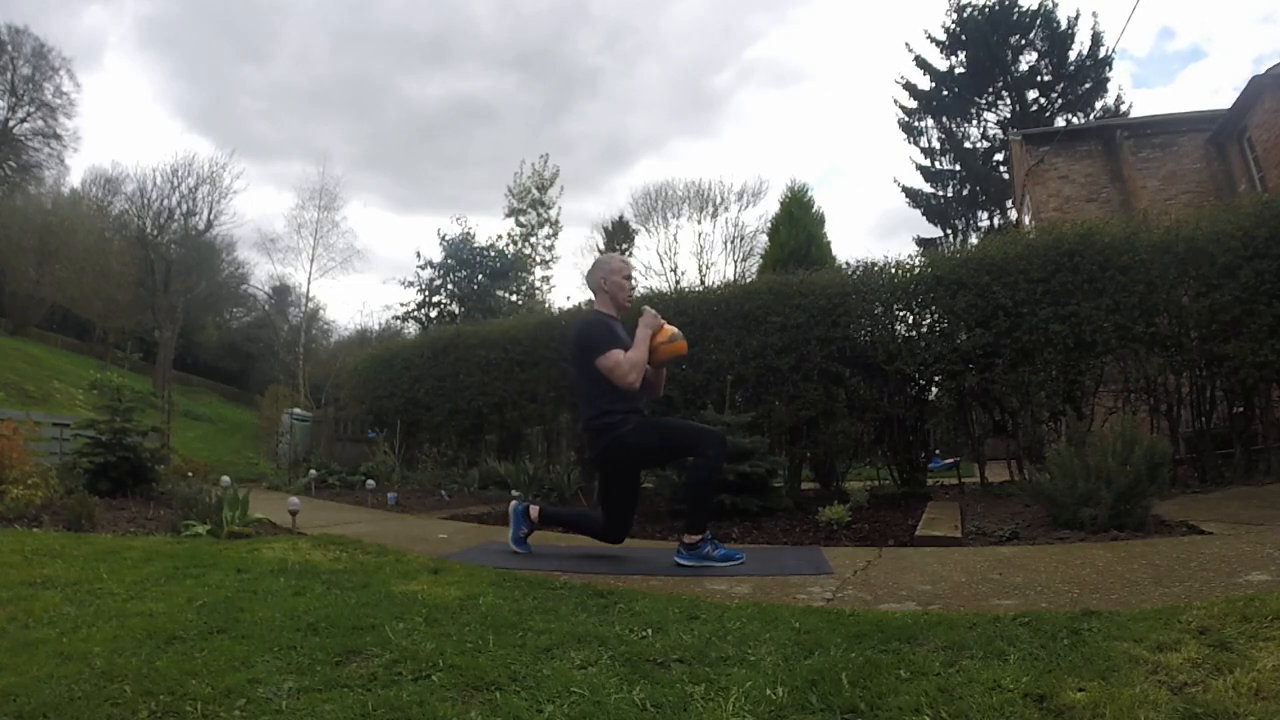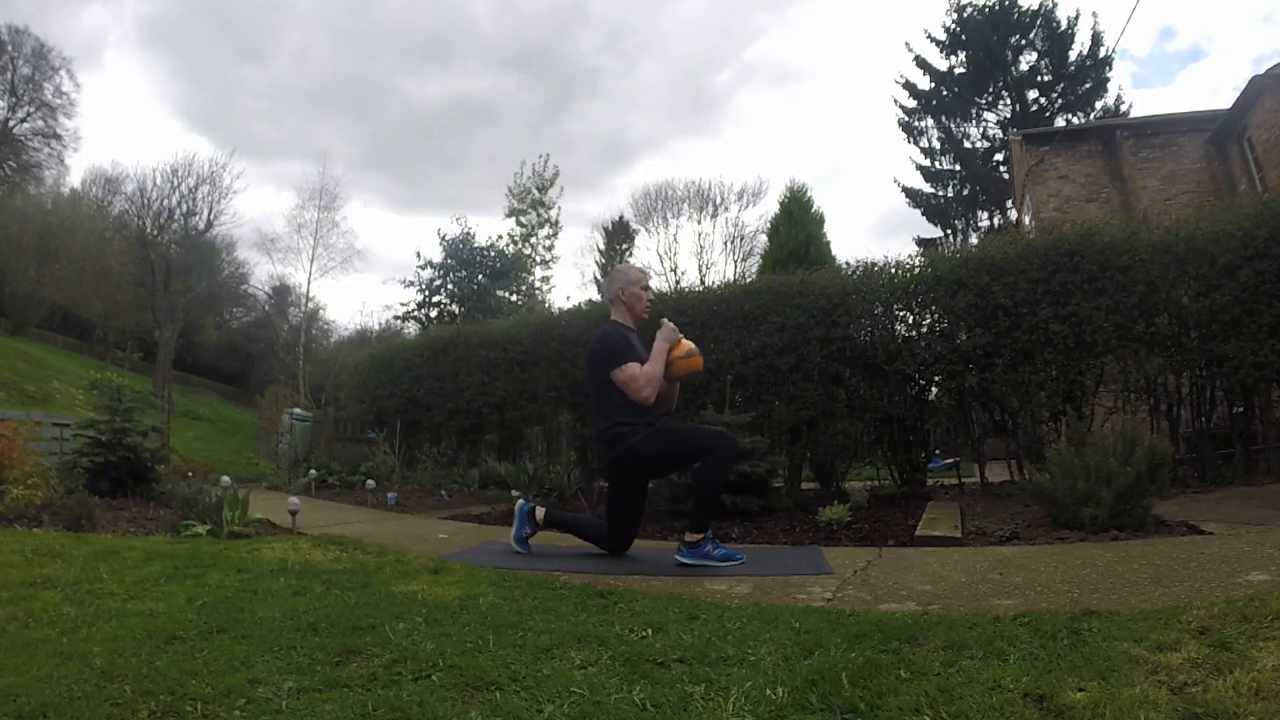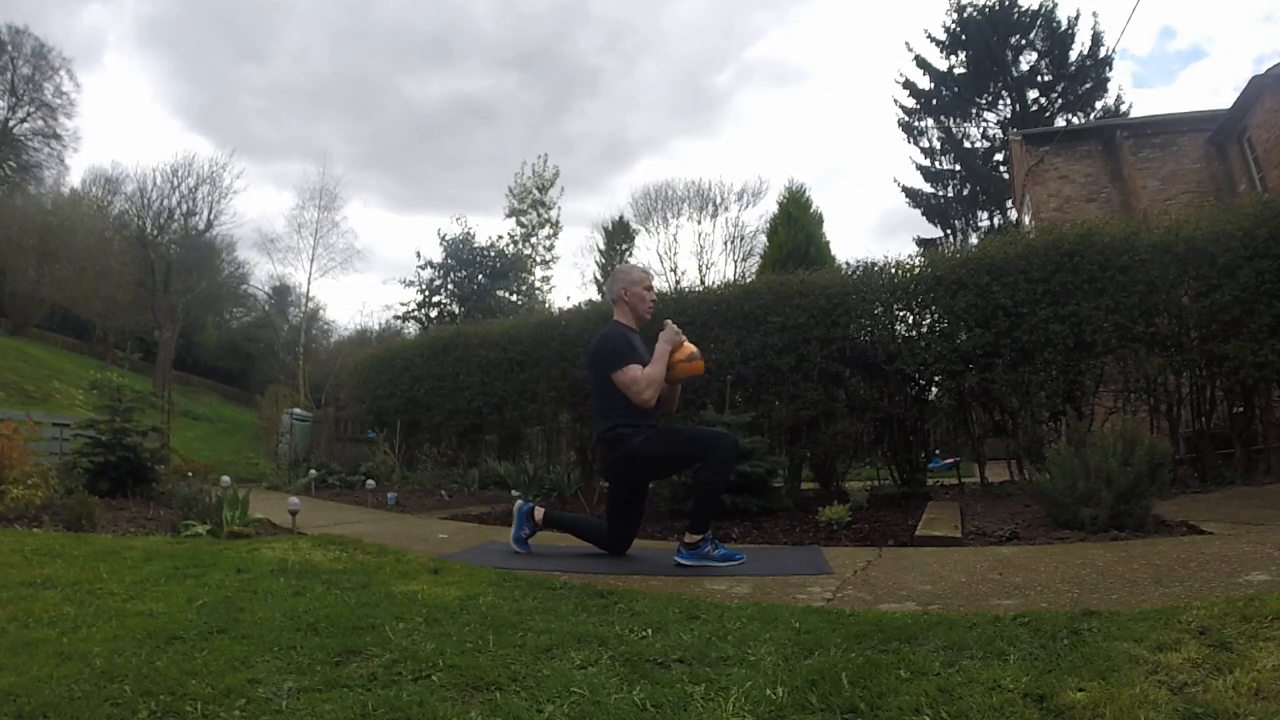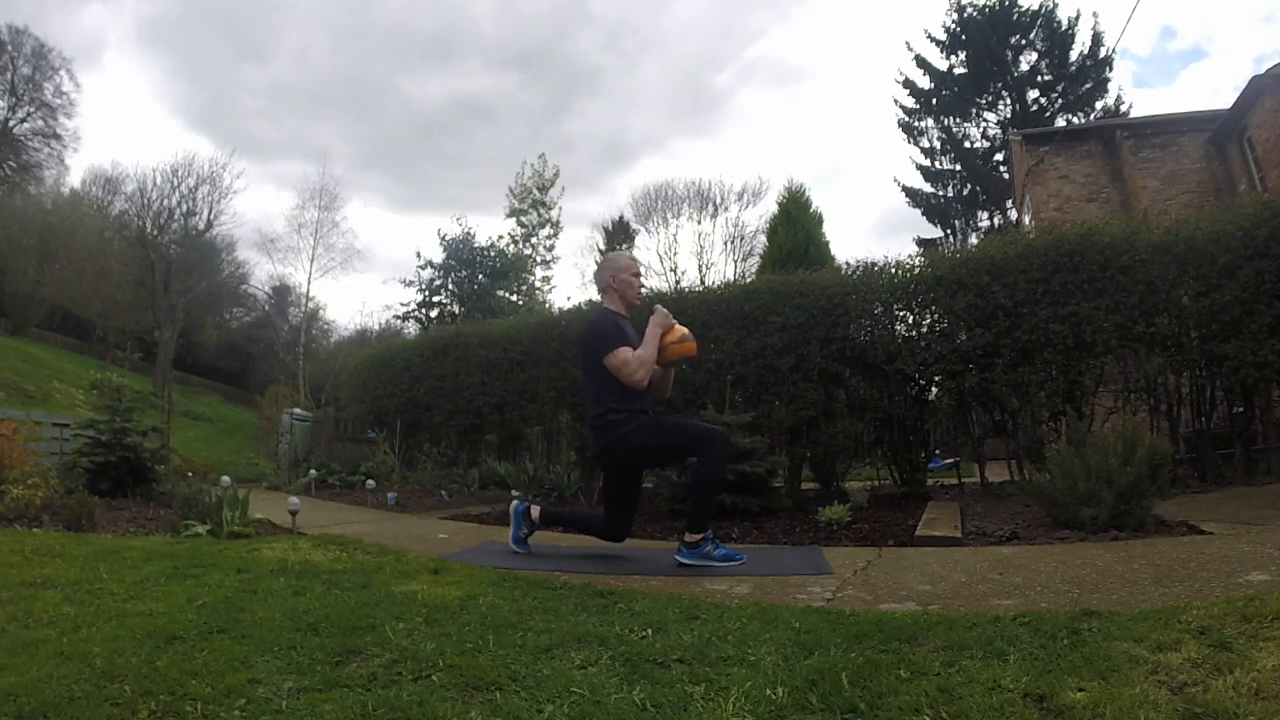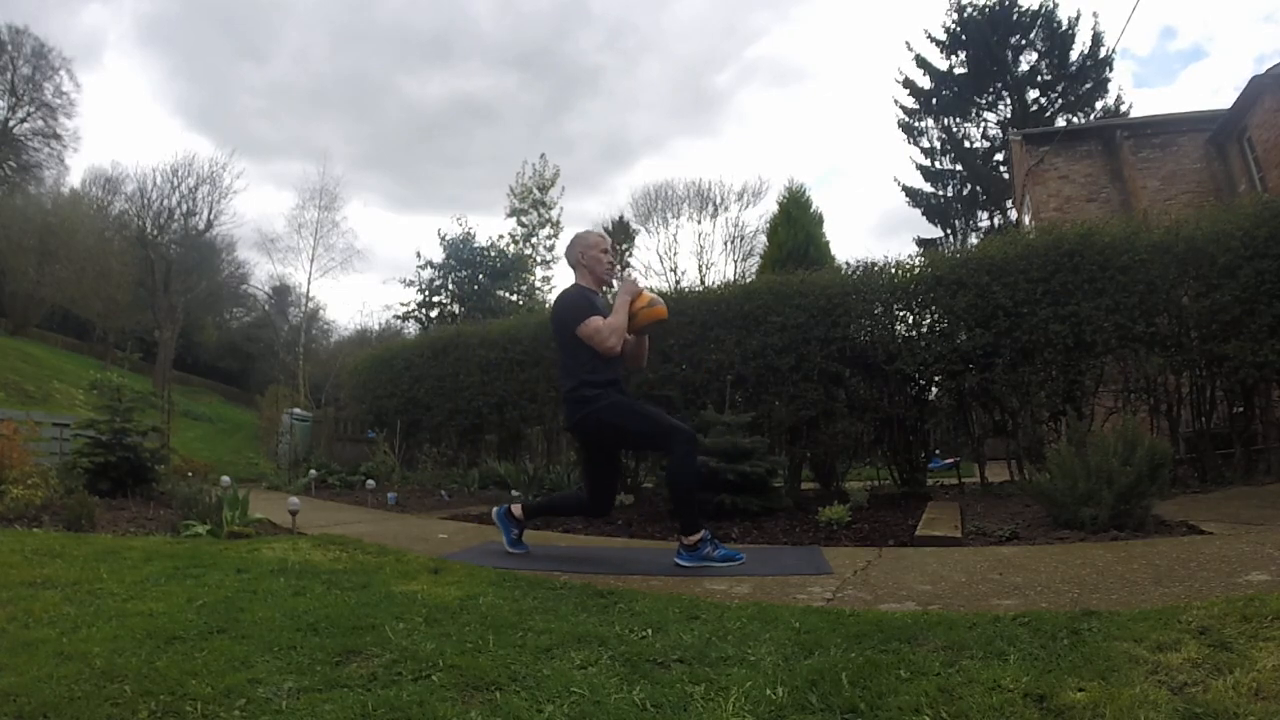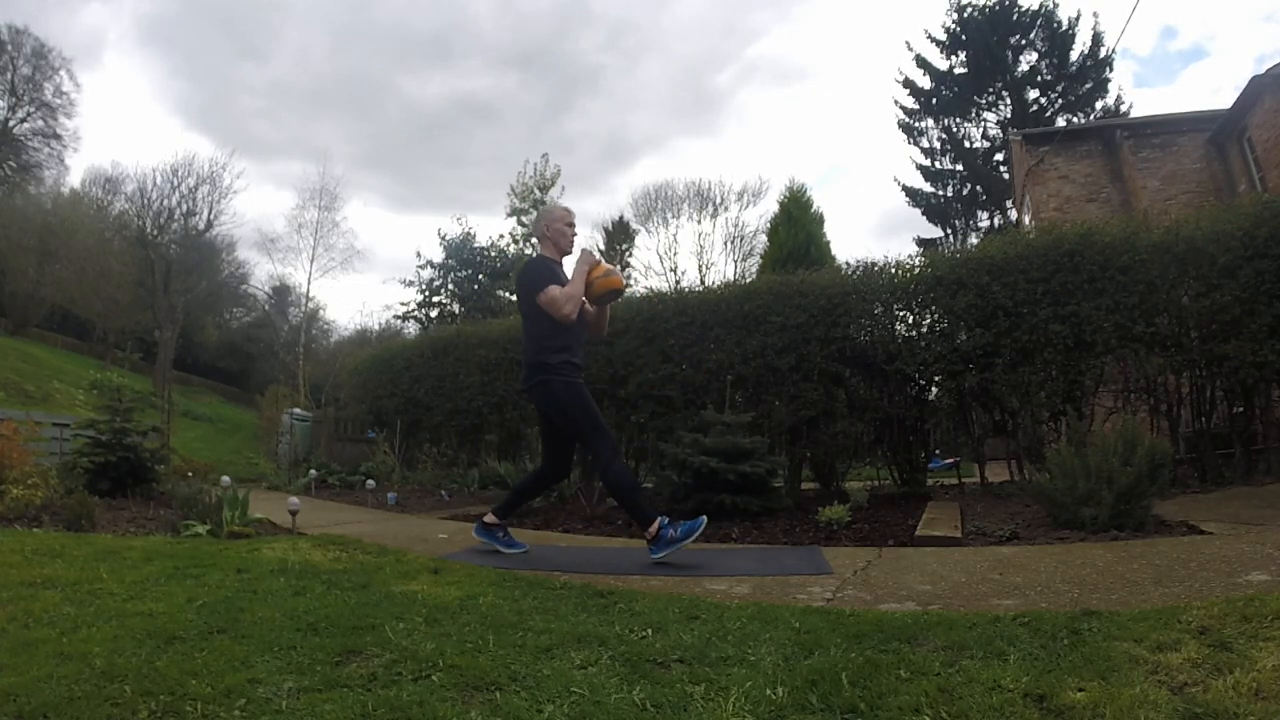
dt=0.2s
person 1, frame 1
left shoulder: (614, 329)
right shoulder: (594, 328)
left elbow: (653, 390)
right elbow: (629, 378)
right wrist: (645, 330)
left hip: (623, 436)
right hip: (616, 434)
left knee: (613, 530)
right knee: (710, 443)
left ankle: (529, 515)
right ankle: (694, 543)
person 1, frame 2
left shoulder: (629, 340)
right shoulder: (611, 338)
left elbow: (665, 404)
right elbow: (644, 393)
right wrist: (662, 344)
left hip: (631, 449)
right hip: (626, 446)
left knee: (616, 541)
right knee: (721, 445)
left ankle: (534, 515)
right ankle: (695, 542)
person 1, frame 3
left shoulder: (631, 341)
right shoulder: (613, 340)
left elbow: (666, 406)
right elbow: (644, 395)
right wrist: (664, 346)
left hip: (632, 449)
right hip: (628, 446)
left knee: (616, 541)
right knee: (722, 446)
left ankle: (533, 515)
right ankle: (695, 543)
person 1, frame 4
left shoulder: (625, 329)
right shoulder: (602, 326)
left elbow: (660, 390)
right elbow: (637, 376)
right wrist: (655, 329)
left hip: (624, 435)
right hip: (621, 432)
left knee: (614, 529)
right knee: (714, 441)
left ankle: (529, 515)
right ankle: (695, 542)
person 1, frame 5
left shoulder: (598, 304)
right shoulder: (572, 300)
left elbow: (636, 360)
right elbow: (609, 342)
right wrist: (624, 298)
left hip: (598, 408)
right hip: (598, 405)
left knee: (599, 503)
right knee: (682, 439)
left ankle: (514, 514)
right ankle: (694, 543)
person 1, frame 6
left shoulder: (561, 276)
right shoulder: (535, 270)
left elbow: (597, 327)
right elbow: (566, 310)
right wrist: (583, 269)
left hip: (559, 378)
right hip: (551, 377)
left knee: (555, 467)
right knee: (604, 446)
left ankle: (491, 522)
right ankle: (656, 531)
